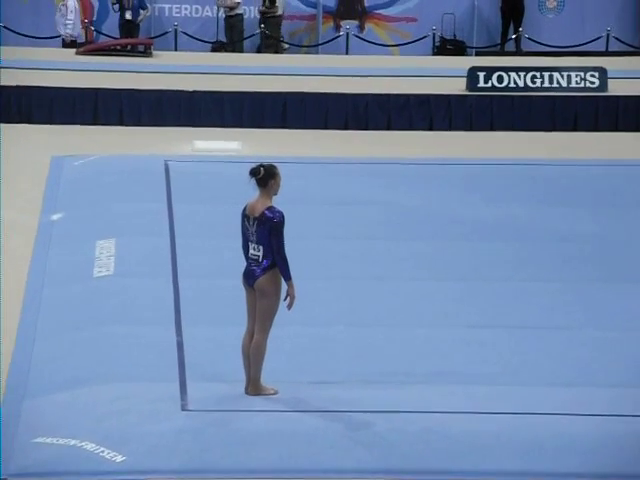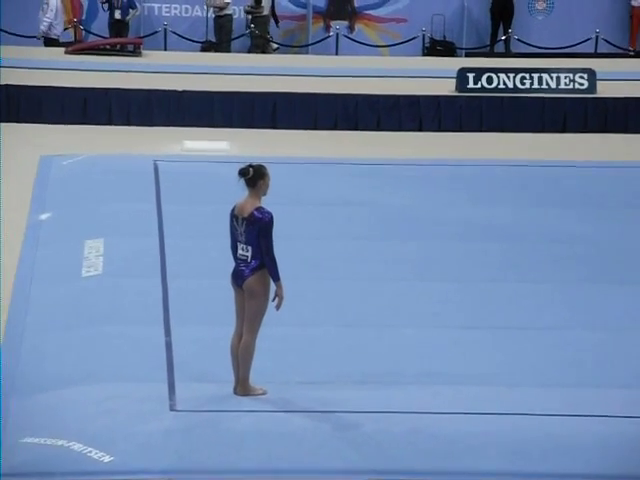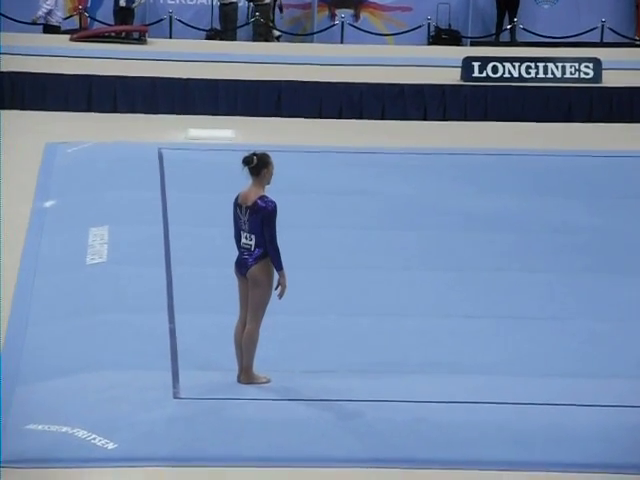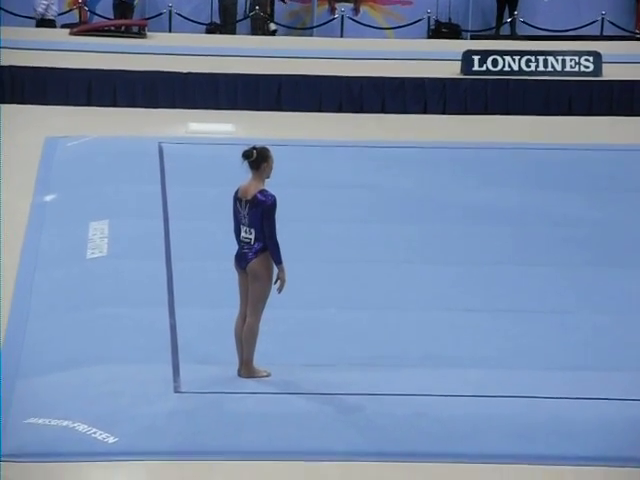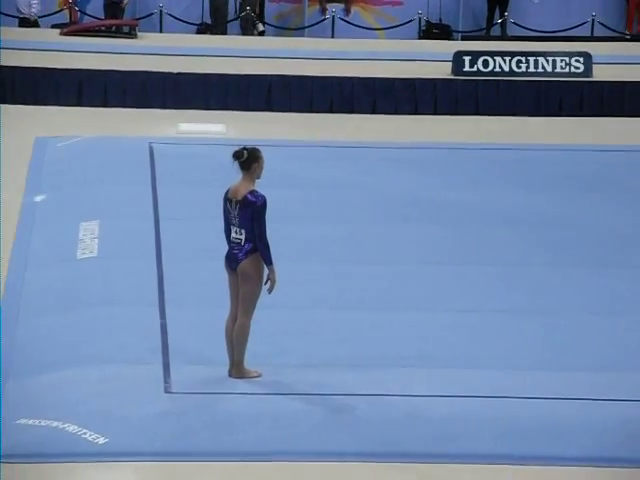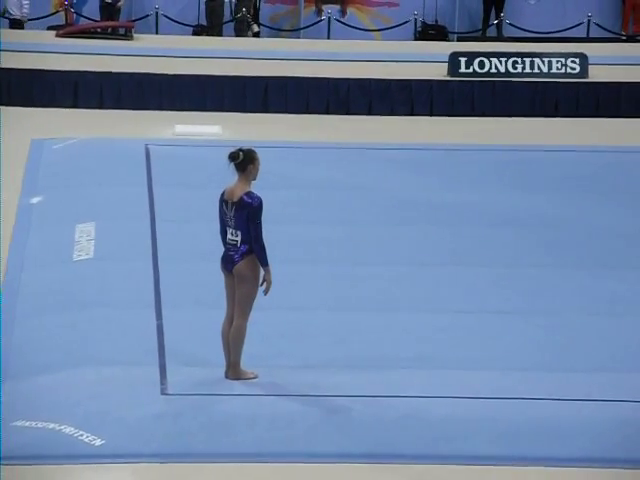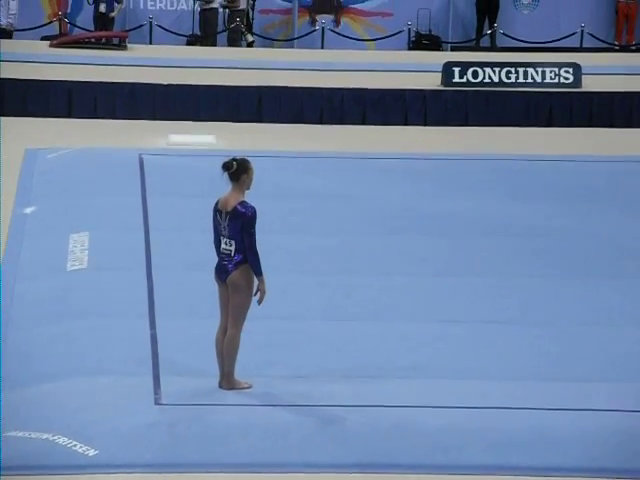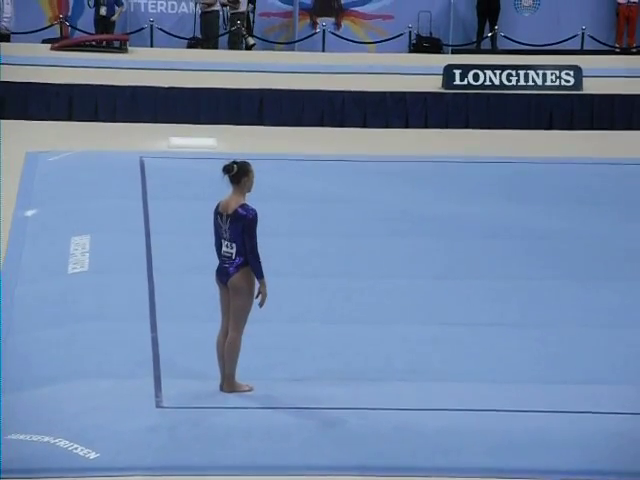
dt=0.2s
person 1, frame 1
left shoulder: (246, 209)
right shoulder: (275, 215)
right elbow: (279, 253)
right wrist: (290, 284)
left hip: (249, 273)
right hip: (266, 277)
left knee: (250, 329)
right knee: (261, 333)
left ankle: (249, 382)
right ankle: (255, 385)
person 1, frame 2
left shoulder: (235, 210)
right shoulder: (264, 216)
left elbow: (233, 246)
right elbow: (268, 253)
right wrist: (278, 285)
left hip: (237, 273)
right hip: (255, 277)
left knee: (239, 330)
right knee: (250, 333)
left ankle: (238, 382)
right ankle: (244, 385)
person 1, frame 3
left shoulder: (238, 198)
right shoulder: (267, 205)
left elbow: (237, 234)
right elbow: (271, 242)
right wrist: (281, 274)
left hip: (241, 262)
right hip: (259, 266)
left knee: (243, 318)
right knee: (253, 322)
left ankle: (242, 370)
right ankle: (247, 373)
person 1, frame 4
left shoulder: (238, 192)
right shoulder: (267, 198)
left elbow: (237, 228)
right elbow: (270, 236)
right wrist: (281, 268)
left hip: (241, 256)
right hip: (259, 260)
left knee: (243, 312)
right knee: (254, 316)
left ankle: (242, 364)
right ankle: (248, 367)
person 1, frame 5
left shoulder: (229, 193)
right shoulder: (257, 199)
left elbow: (227, 229)
right elbow: (261, 237)
right wrist: (271, 268)
left hip: (231, 257)
right hip: (249, 261)
left knee: (234, 313)
right knee: (244, 316)
left ankle: (233, 365)
right ankle: (238, 367)
person 1, frame 6
left shoulder: (224, 195)
right shoulder: (253, 200)
left elbow: (223, 231)
right elbow: (257, 239)
right wrist: (267, 270)
left hip: (227, 258)
right hip: (245, 262)
left knee: (230, 315)
right knee: (241, 318)
left ankle: (229, 366)
right ankle: (235, 369)
person 1, frame 7
left shoulder: (218, 204)
right shoulder: (247, 210)
left elbow: (216, 240)
right elbow: (250, 248)
right wrist: (261, 280)
left hip: (221, 268)
right hip: (239, 272)
left knee: (224, 324)
right knee: (234, 328)
left ankle: (223, 376)
right ankle: (229, 379)
person 1, frame 8
left shoulder: (219, 207)
right shoulder: (248, 213)
left elbow: (217, 243)
right elbow: (252, 251)
right wrist: (262, 282)
left hip: (222, 271)
right hip: (240, 275)
left knee: (225, 327)
right knee: (235, 330)
left ankle: (224, 379)
right ankle: (230, 382)
